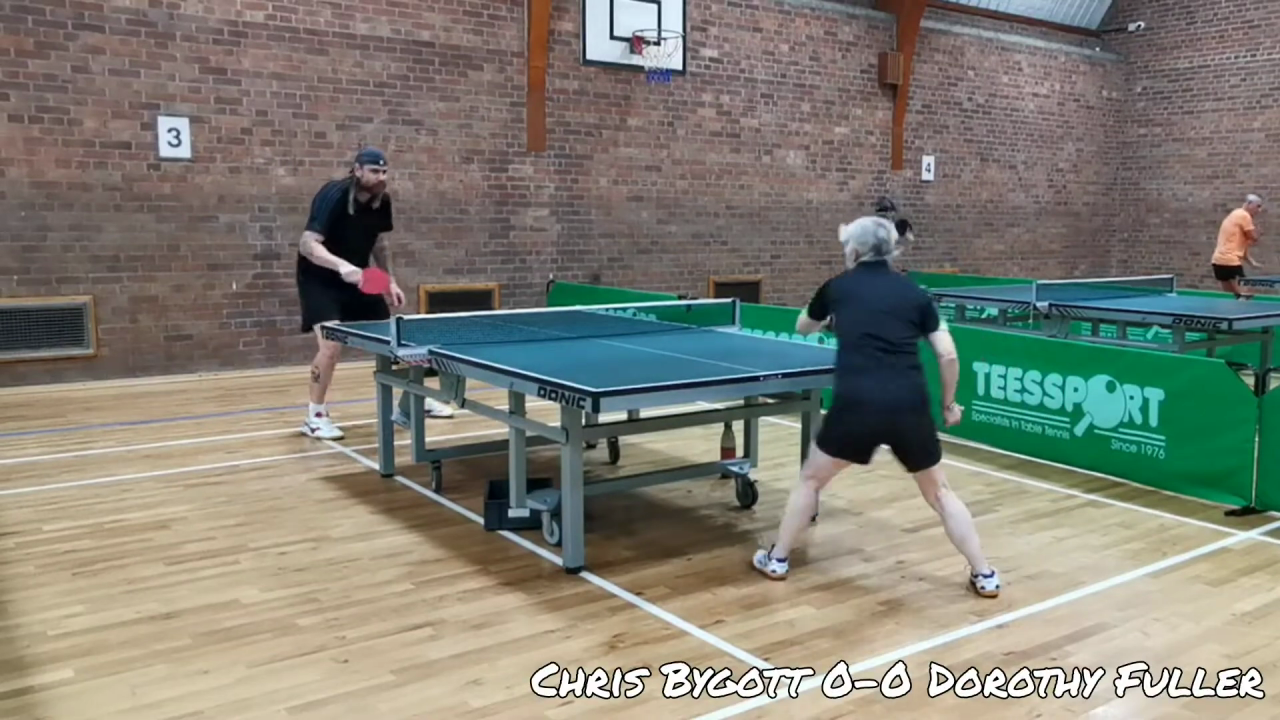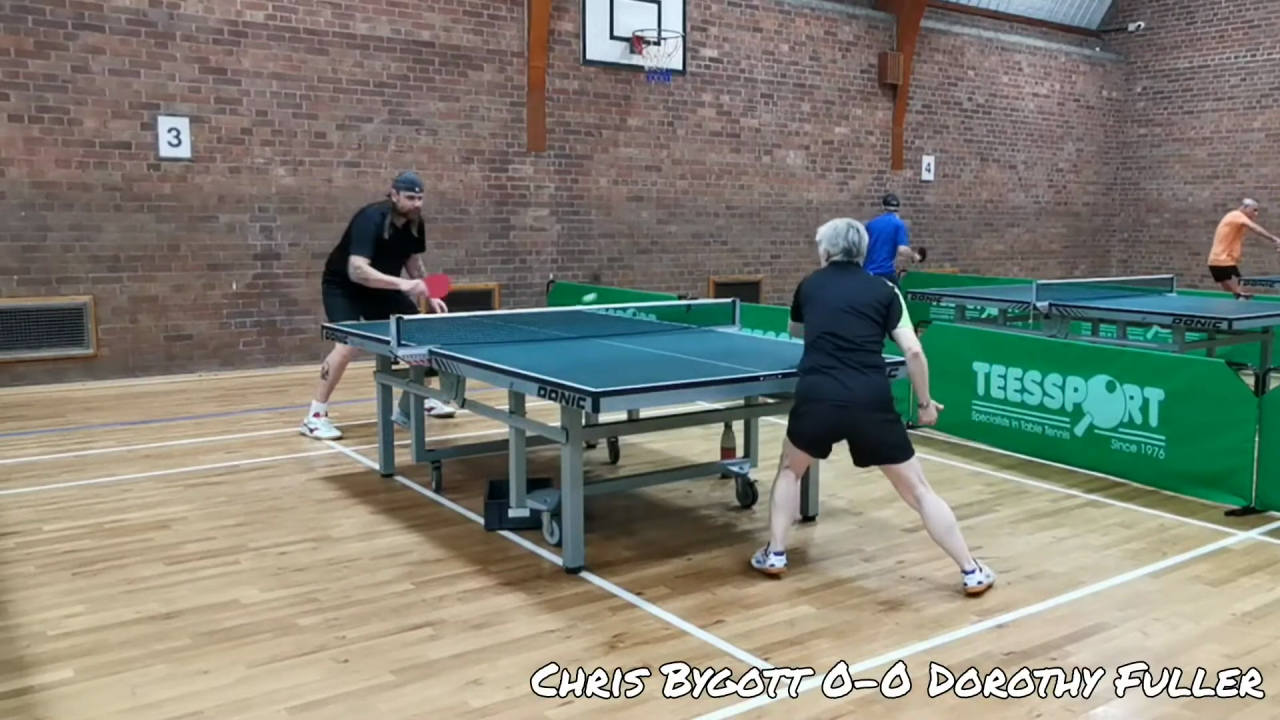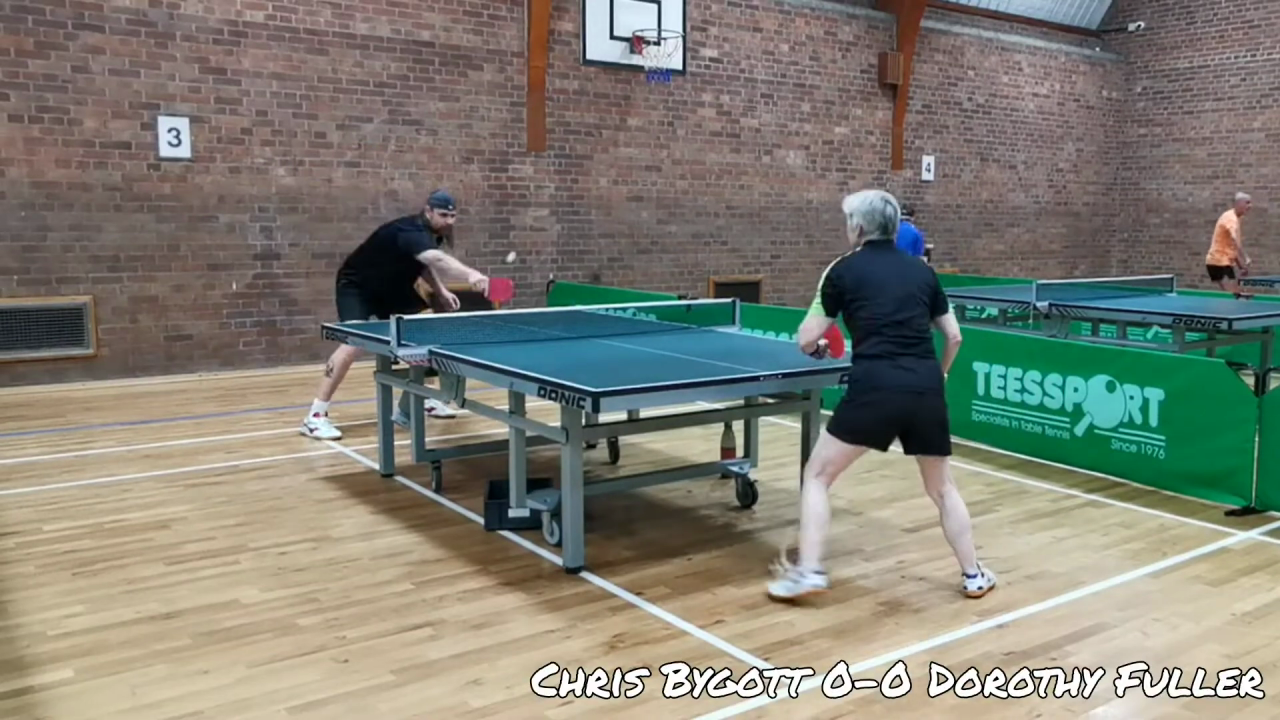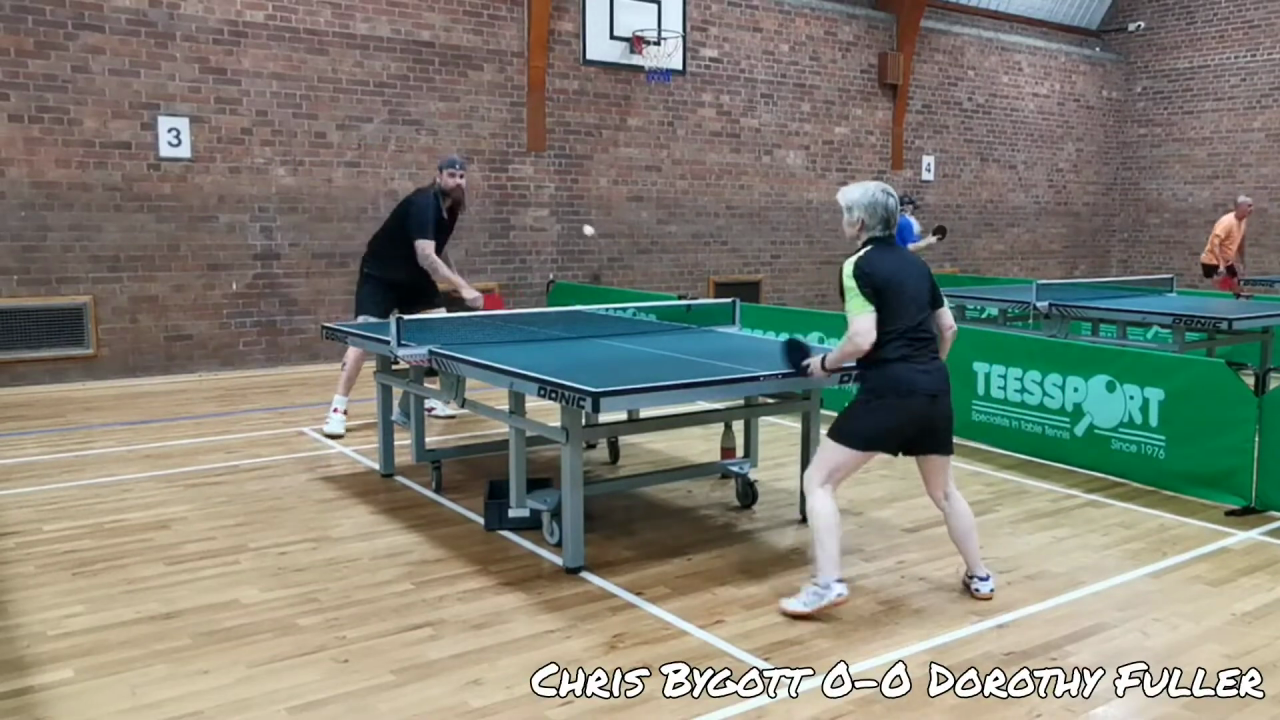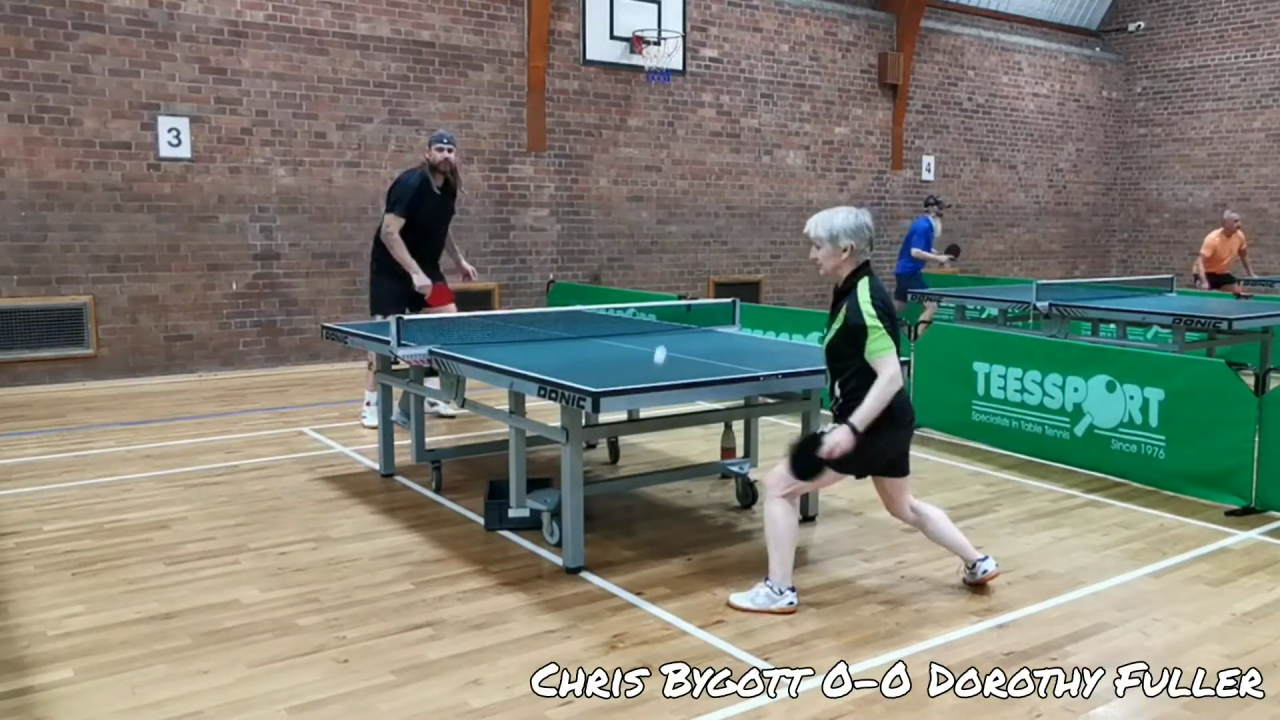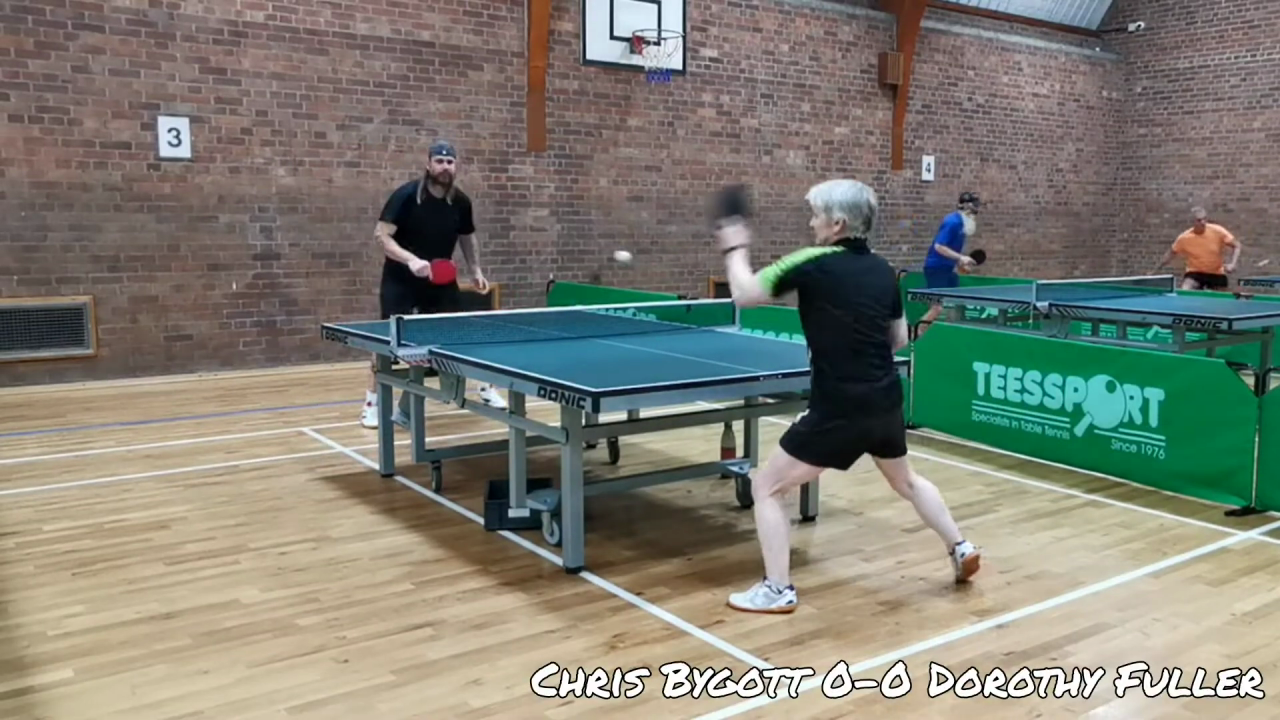
dt=0.3s
person 1, frame 1
left shoulder: (840, 286)
right shoulder: (915, 293)
left elbow: (802, 326)
right elbow: (947, 354)
right wrist: (949, 402)
left hip: (857, 404)
right hip: (908, 404)
left knee: (810, 479)
right knee: (938, 492)
left ankle: (778, 558)
right ankle: (985, 575)
person 1, frame 2
left shoulder: (809, 287)
right shoulder: (884, 291)
right elbow: (913, 351)
right wrist: (925, 402)
left hip: (817, 398)
right hip: (872, 402)
left knee: (789, 470)
right knee: (917, 491)
left ankle: (775, 554)
right ankle: (971, 571)
person 1, frame 3
left shoulder: (843, 270)
right shoulder: (922, 271)
left elbow: (806, 341)
right elbow: (954, 336)
left wrist: (815, 344)
right wrist: (938, 376)
left hip: (874, 389)
right hip: (926, 390)
left knee: (817, 476)
right knee: (942, 488)
left ankle: (809, 572)
right ankle: (974, 575)
person 1, frame 4
left shoulder: (859, 266)
right shoulder: (914, 263)
left elbow: (863, 339)
right elbow: (948, 326)
left wrist: (825, 362)
left hip: (890, 393)
right hip: (933, 390)
left knee: (818, 481)
right knee: (942, 489)
left ankle: (828, 584)
right ankle: (979, 577)
person 1, frame 5
left shoulder: (862, 301)
right shoulder: (854, 289)
left elbow: (891, 378)
left wrist: (850, 428)
right wrist: (846, 400)
left hip: (874, 424)
right hip: (892, 421)
left knee: (777, 487)
right knee: (903, 505)
left ankle: (780, 590)
right ankle: (978, 563)
person 1, frame 6
left shoulder: (814, 263)
right shoulder: (885, 271)
left elbow: (745, 293)
right elbow: (900, 340)
left wrist: (735, 247)
left hip: (840, 411)
right hip: (886, 402)
left knee: (767, 486)
right knee: (905, 479)
left ankle: (777, 590)
right ankle: (960, 547)
person 2, frame 1
left shoulder: (382, 202)
right shoulder: (332, 196)
right elbow: (307, 244)
left wrist: (389, 281)
right wrist: (341, 266)
left hip: (360, 281)
right hip: (320, 279)
right knee: (331, 346)
right ankle: (315, 416)
person 2, frame 2
left shoulder: (415, 224)
right shoulder: (370, 220)
left elbow: (413, 261)
right elbow: (357, 271)
left wrist: (430, 296)
right wrist: (402, 284)
left hip: (384, 289)
right hip: (343, 286)
right knee: (348, 345)
left ankle: (420, 399)
right ankle: (315, 415)
person 2, frame 3
left shoulder: (434, 235)
right shoulder: (412, 233)
left elbow: (429, 264)
right elbow: (438, 260)
left wrist: (441, 291)
right wrist: (470, 275)
left hip: (393, 288)
right hip: (357, 287)
right knee: (353, 345)
left ankle: (422, 399)
right ankle: (316, 415)
person 2, frame 4
left shoulder: (452, 209)
right shoulder: (424, 205)
right elbow: (425, 256)
left wrist: (452, 276)
right wrist: (464, 289)
left hip: (415, 278)
right hip: (379, 275)
left ankle: (425, 398)
right ankle: (337, 409)
person 2, frame 5
left shoulder: (450, 188)
right shoulder: (410, 183)
right elbow: (388, 232)
left wrist: (459, 261)
right wrist: (415, 273)
left hip: (427, 269)
right hip: (391, 270)
left ankle: (433, 395)
right ankle: (371, 402)
person 2, frame 6
left shoulder: (461, 202)
right shoulder: (408, 195)
left elbow: (466, 239)
right elbow: (381, 235)
left wrist: (475, 271)
right wrist: (410, 260)
left hip: (441, 280)
right hip: (401, 279)
left ankle: (486, 390)
right ankle: (372, 403)
